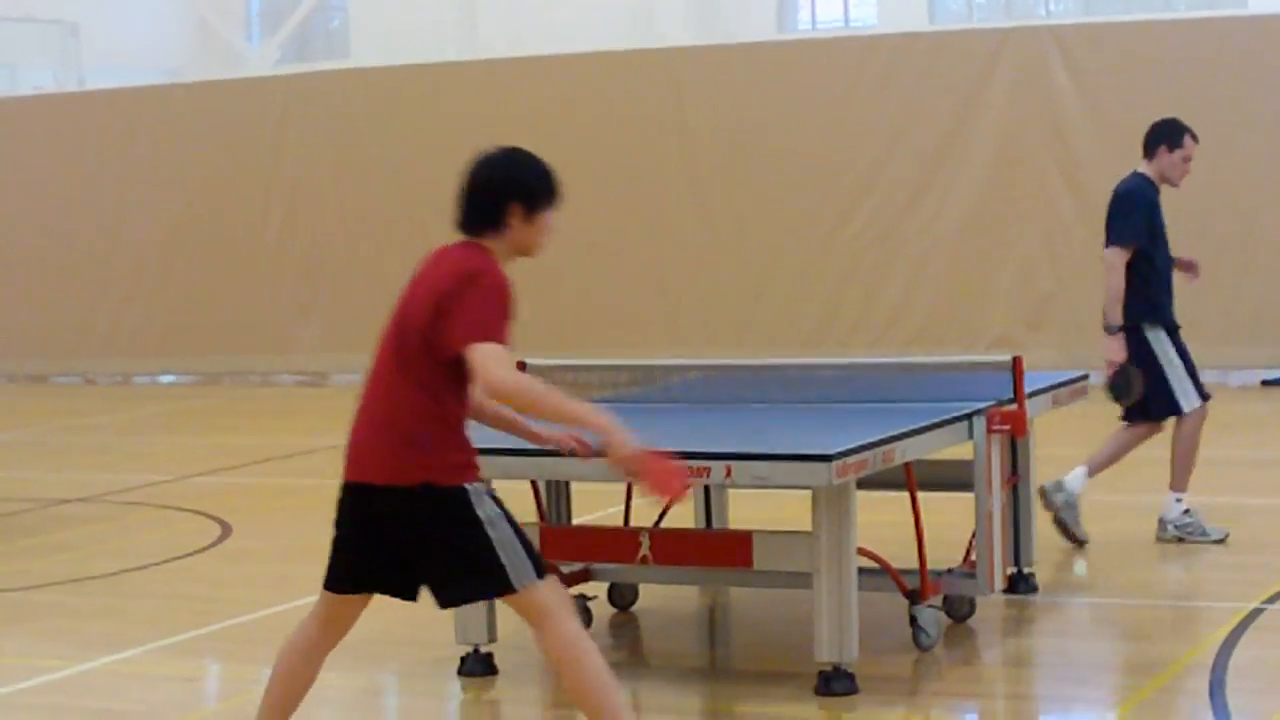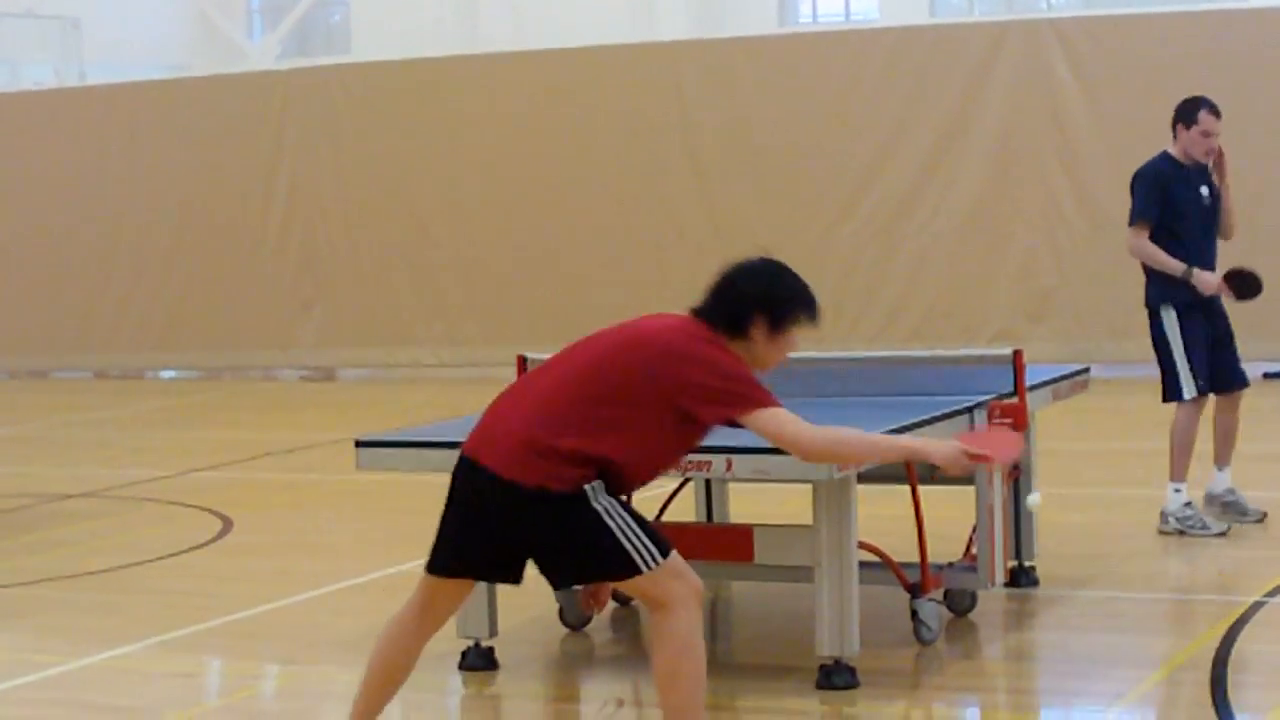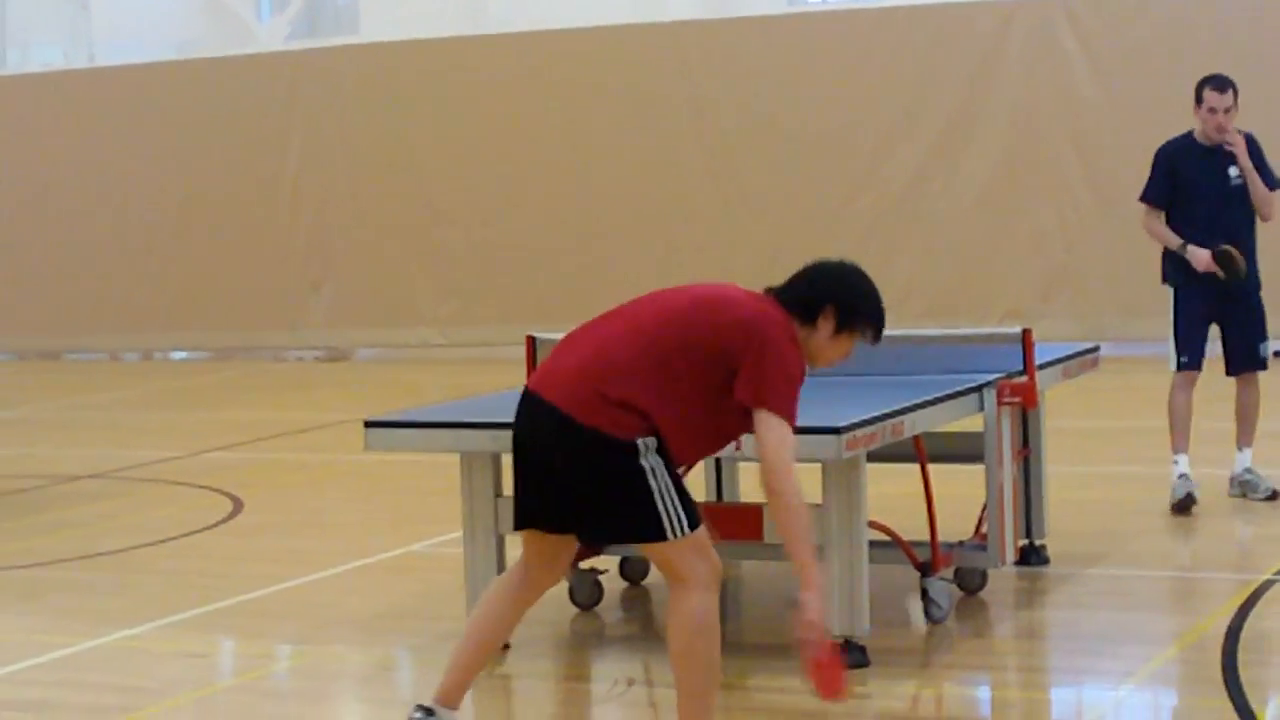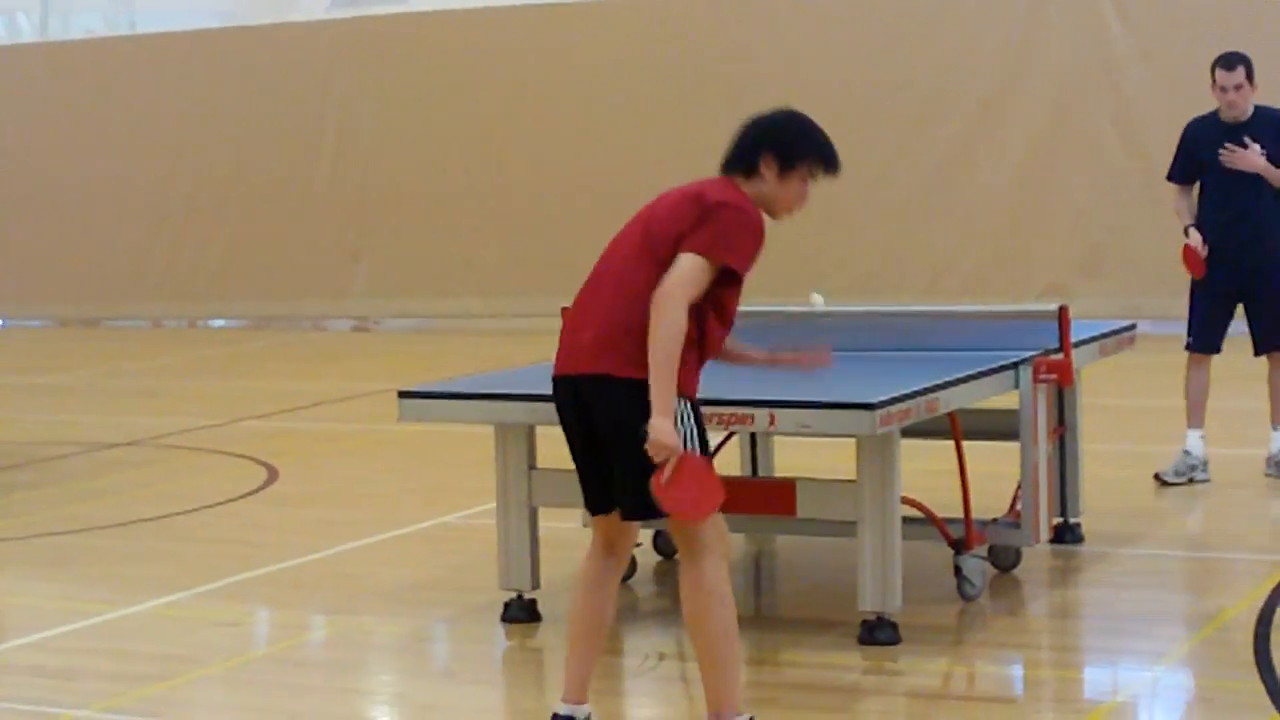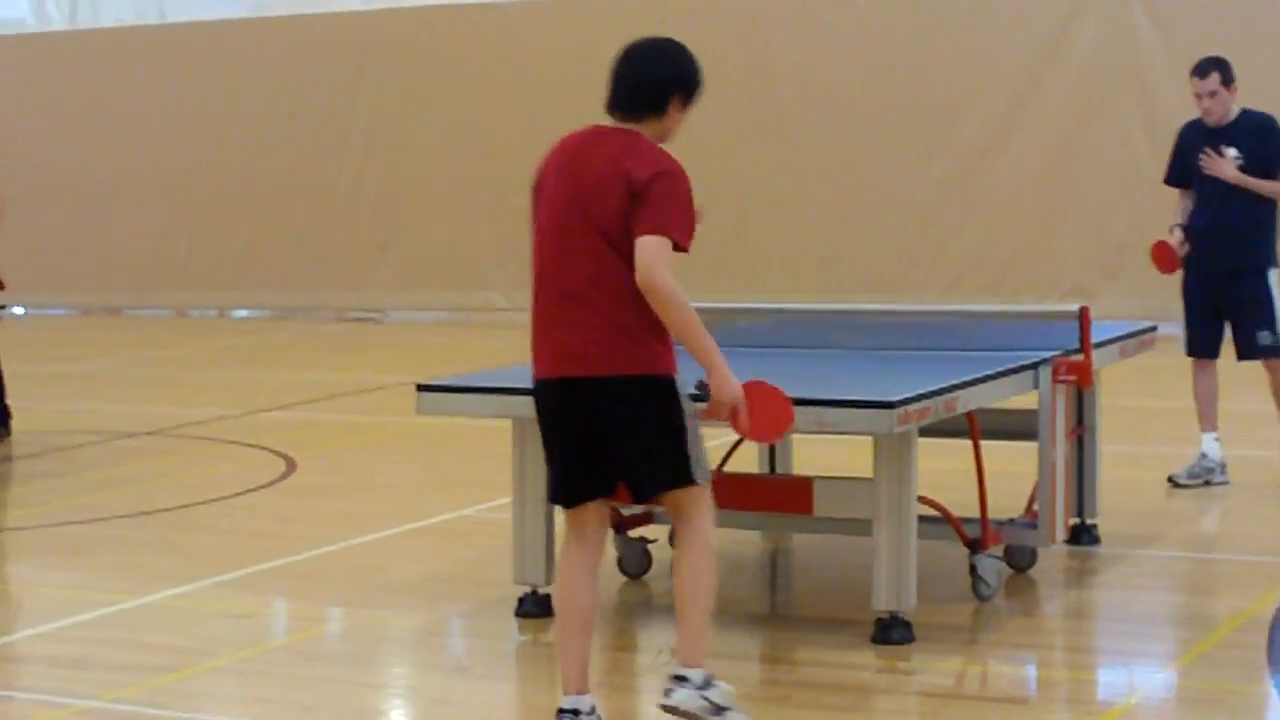
dt=0.3s
person 1, frame 1
left shoulder: (446, 265)
right shoulder: (480, 278)
right elbow: (494, 380)
left wrist: (532, 432)
right wrist: (596, 420)
left hip: (369, 468)
right hip: (427, 475)
left knee: (332, 616)
right knee: (549, 608)
person 1, frame 2
left shoulder: (667, 338)
right shoulder: (708, 360)
right elbow: (804, 441)
left wrist: (596, 560)
right wrist: (921, 448)
left hip: (489, 453)
right hip: (541, 474)
left knee: (431, 601)
right knee: (678, 596)
person 1, frame 3
left shoulder: (726, 312)
right shoulder: (777, 342)
right elbow: (779, 473)
right wrist: (811, 588)
left hip: (544, 402)
right hip: (597, 422)
left knee: (538, 564)
right knee: (694, 573)
person 1, frame 4
left shoulder: (697, 201)
right shoulder: (736, 215)
right elbow: (669, 302)
left wrist: (772, 357)
right wrist: (663, 413)
left hip: (577, 370)
right hip: (632, 379)
left knee: (612, 540)
right knee: (703, 544)
person 1, frame 5
left shoulder: (563, 153)
right shoulder: (658, 170)
right elbow: (653, 274)
right wrist: (715, 364)
left hip: (557, 370)
right hip: (634, 368)
left knee: (584, 529)
right knee: (692, 506)
person 2, frame 1
left shoulder: (1142, 192)
right shoulder: (1135, 195)
right elbow: (1115, 263)
left wrist: (1170, 263)
right wrist: (1114, 333)
left hip: (1148, 323)
right hip: (1145, 324)
left knee: (1146, 421)
right knee: (1192, 408)
left ankle: (1068, 488)
right ankle: (1175, 513)
person 2, frame 2
left shoulder: (1202, 171)
right shoulder: (1153, 175)
left elbow: (1224, 232)
right elbow: (1138, 243)
left wrist: (1223, 184)
right wrist: (1192, 274)
left hip: (1205, 302)
right hip: (1174, 303)
left knee: (1232, 390)
right knee: (1192, 397)
left ankle: (1220, 487)
right ankle: (1176, 506)
person 2, frame 3
right shoulder: (1172, 154)
right elbow: (1151, 219)
right wrist: (1188, 249)
left hip: (1242, 281)
right hip: (1192, 281)
right knee: (1185, 373)
left ankle: (1243, 468)
right ankle: (1181, 472)
person 2, frame 4
right shoulder: (1198, 132)
right elbow: (1182, 192)
right wrist: (1190, 229)
right hip: (1214, 262)
right knee: (1199, 353)
right ankle: (1193, 452)
person 2, frame 5
right shoulder: (1189, 135)
left wrist: (1234, 177)
right wrist: (1179, 228)
right hip: (1202, 264)
right knee: (1202, 356)
right ankle: (1211, 455)
